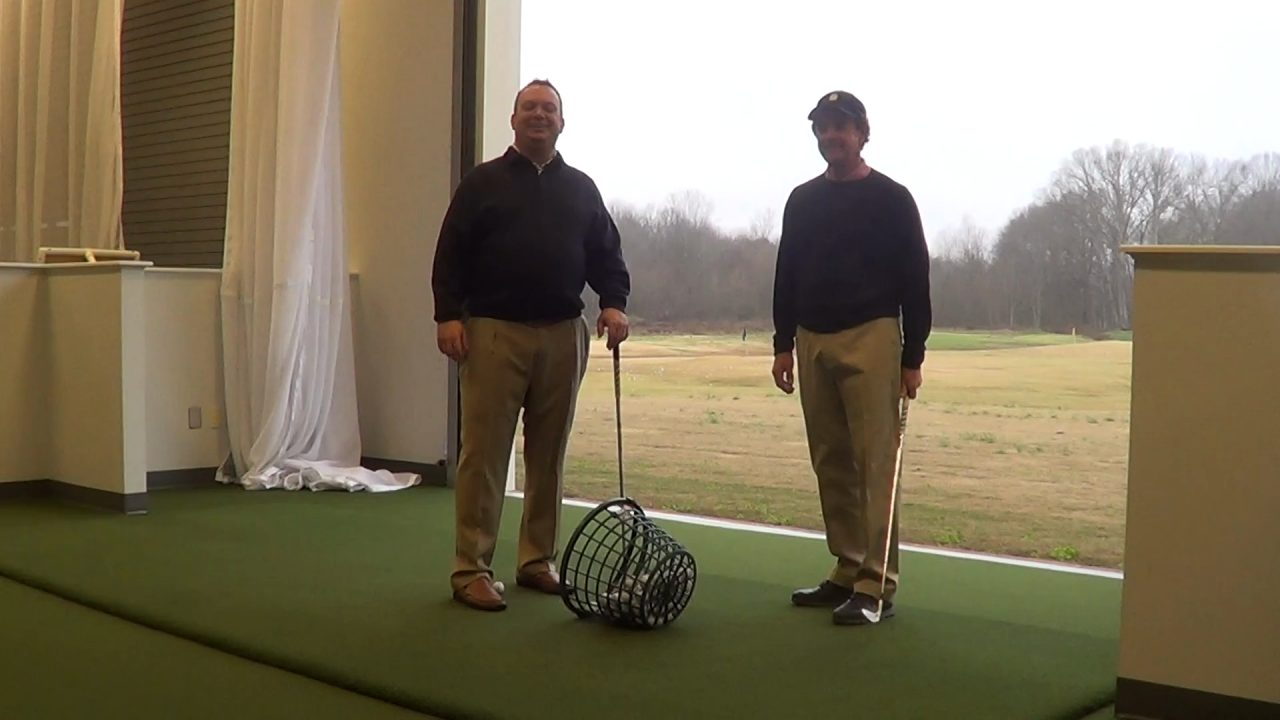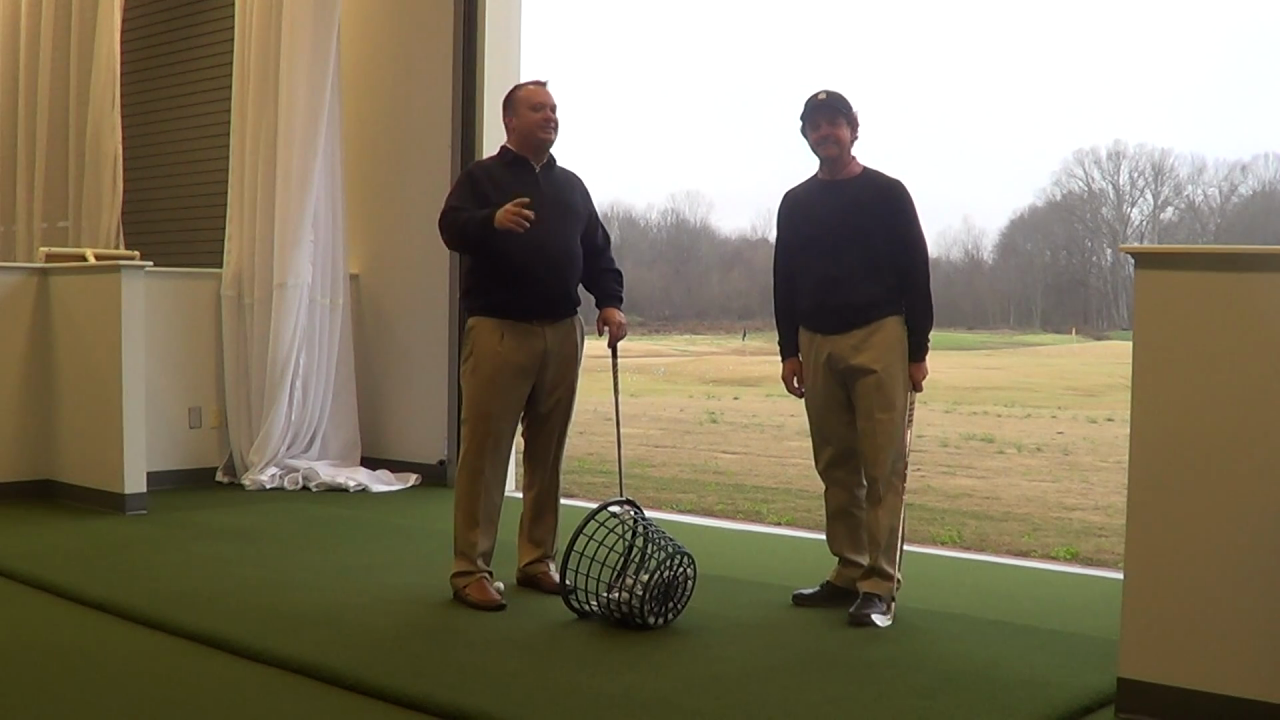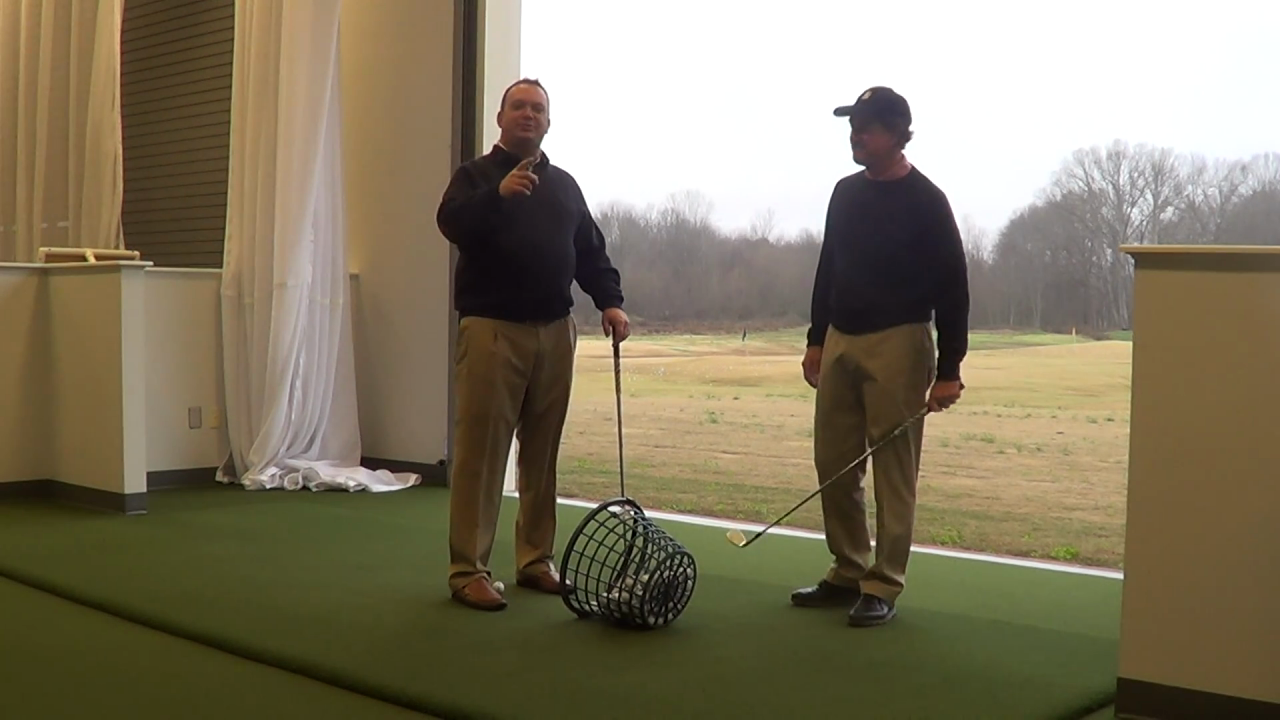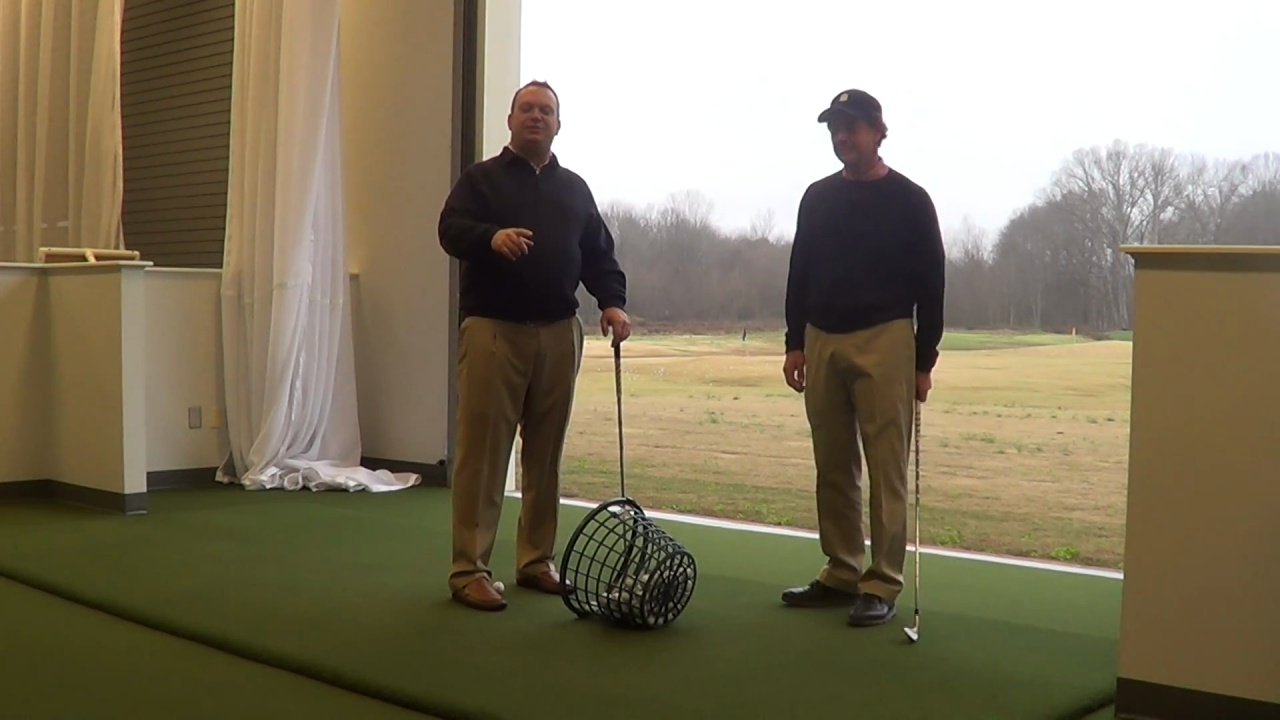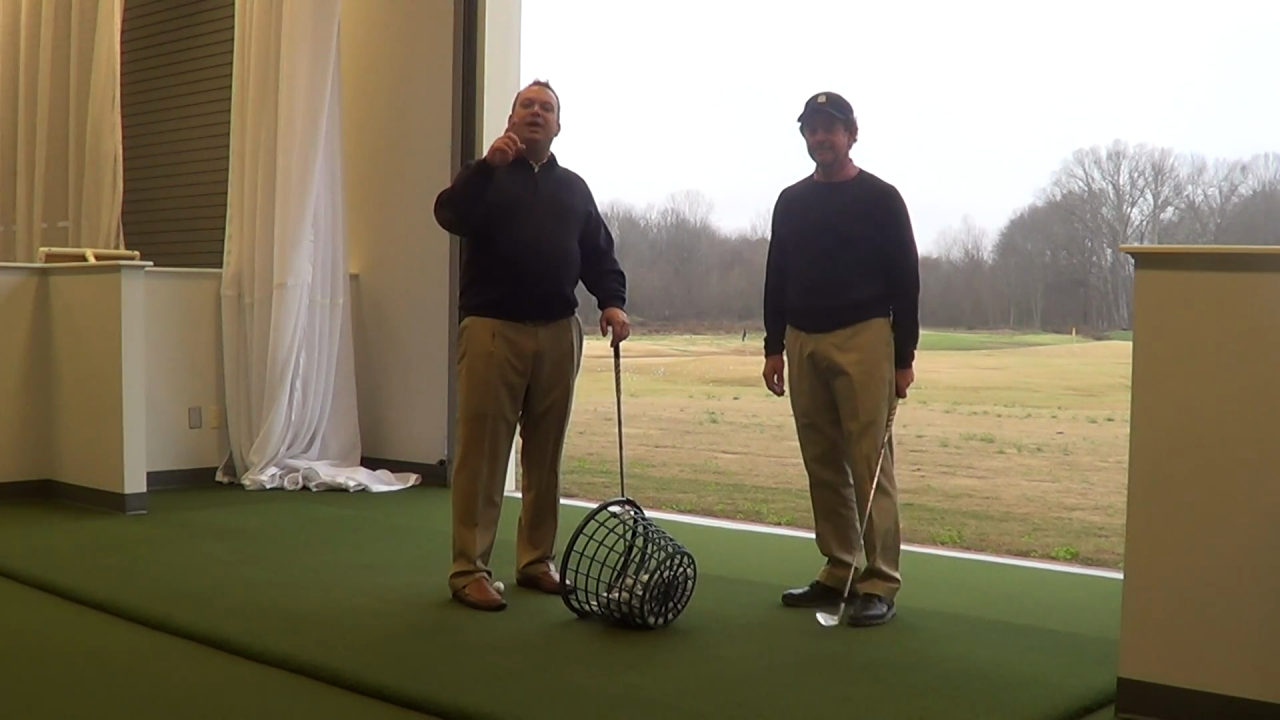
dt=1s
person 1, frame 1
left shoulder: (891, 198)
right shoulder: (802, 200)
left elbow: (915, 281)
right elbow: (787, 276)
left wrist: (913, 356)
right wrist: (784, 342)
left hip: (870, 340)
right hip: (814, 342)
left knee: (874, 464)
right knee: (831, 465)
left ankle: (877, 583)
right ankle: (847, 572)
person 1, frame 2
left shoulder: (887, 194)
right shoulder: (796, 202)
left elbow: (915, 274)
right elbow: (785, 281)
left wrist: (917, 349)
right wrist: (790, 349)
left hip: (878, 339)
right hip: (819, 344)
left knee: (882, 465)
right knee: (835, 465)
left ankle: (879, 581)
right ankle: (848, 572)
person 1, frame 3
left shoulder: (926, 202)
right shoulder: (845, 192)
left elbow: (951, 288)
left wrist: (948, 368)
right wrist: (816, 337)
left hip: (897, 344)
right hip: (841, 343)
left knee: (893, 468)
right knee: (833, 463)
left ankle: (883, 585)
right ankle: (847, 572)
person 1, frame 4
left shoulder: (909, 200)
right shoulder: (817, 197)
left elbow: (930, 285)
right elbow: (800, 274)
left wrist: (924, 360)
right wrist: (795, 342)
left hip: (884, 342)
right hip: (823, 342)
left knee: (886, 467)
right knee: (833, 466)
left ankle: (882, 583)
right ankle: (842, 572)
person 1, frame 5
left shoulder: (881, 198)
right shoulder: (791, 201)
left elbow: (905, 280)
right elbow: (777, 279)
left wrist: (904, 356)
right wrist: (774, 346)
left hip: (862, 340)
right hip: (804, 343)
left knee: (869, 461)
right knee: (823, 465)
left ankle: (879, 581)
right ankle: (839, 571)
person 2, frame 1
left shoulder: (581, 186)
right shoulder: (484, 180)
left elbow: (607, 251)
right elbow: (451, 248)
left wrist: (613, 302)
right wrist: (449, 313)
left hip: (563, 335)
right hip: (494, 333)
left knee: (549, 455)
right knee: (484, 453)
left ankle: (538, 560)
right ankle: (471, 569)
person 2, frame 2
left shoulder: (570, 184)
right shoulder: (481, 177)
left elbow: (597, 249)
right elbow: (454, 231)
left wrist: (610, 301)
right wrist: (494, 221)
left hip: (562, 332)
right hip: (497, 331)
left knee: (547, 453)
right knee: (484, 450)
left ankle: (537, 559)
right ankle: (470, 569)
person 2, frame 3
left shoulder: (563, 184)
right shoulder: (476, 175)
left elbow: (590, 250)
right elbow: (452, 222)
left wrist: (610, 301)
right wrist: (497, 194)
left hip: (554, 332)
right hip: (491, 330)
left knee: (542, 452)
right knee: (481, 452)
left ankle: (536, 559)
right ankle: (468, 570)
person 2, frame 4
left shoulder: (574, 188)
right shoulder: (481, 177)
left elbow: (599, 252)
right elbow: (451, 231)
left wrist: (612, 301)
right wrist: (491, 236)
left hip: (559, 333)
right hip: (492, 330)
left knee: (546, 453)
right knee: (482, 451)
left ankle: (537, 560)
right ankle: (469, 569)
person 2, frame 5
left shoulder: (574, 187)
right shoulder: (484, 175)
left elbow: (600, 252)
right elbow: (450, 215)
left wrist: (612, 300)
right wrist: (489, 166)
left hip: (558, 332)
right hip: (492, 330)
left knee: (546, 452)
right knee: (482, 451)
left ankle: (537, 560)
right ankle: (469, 570)
